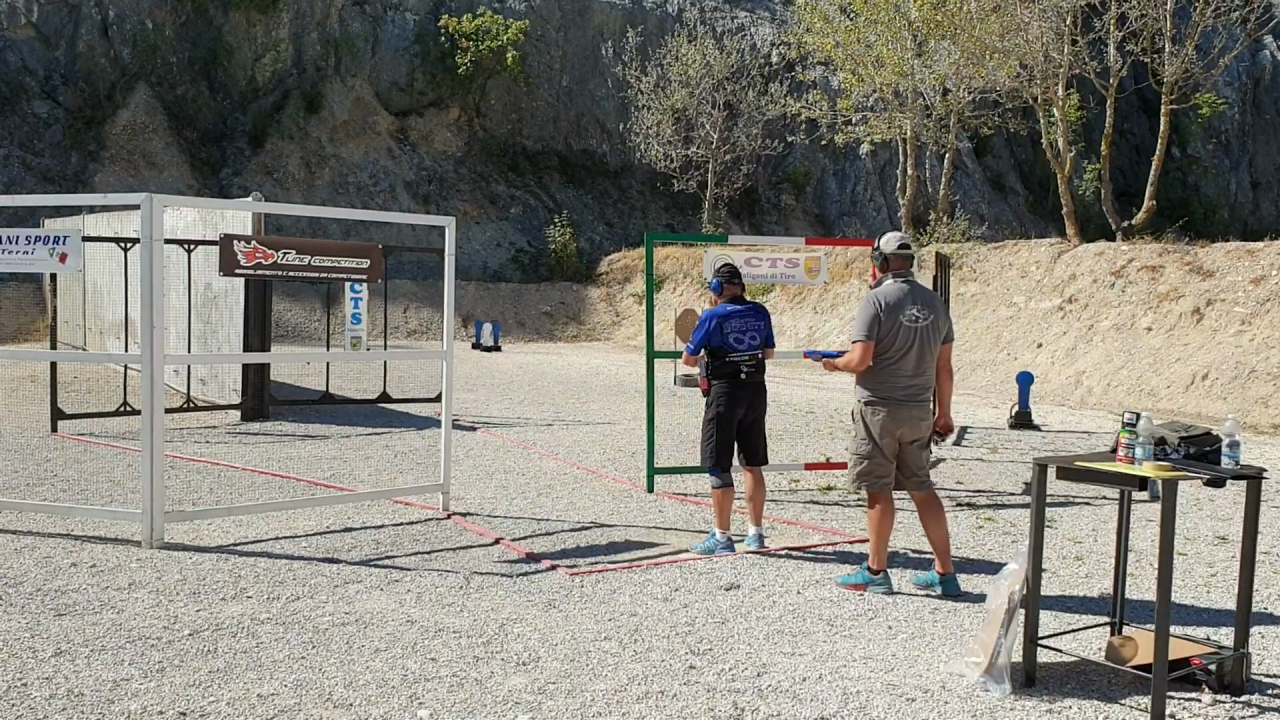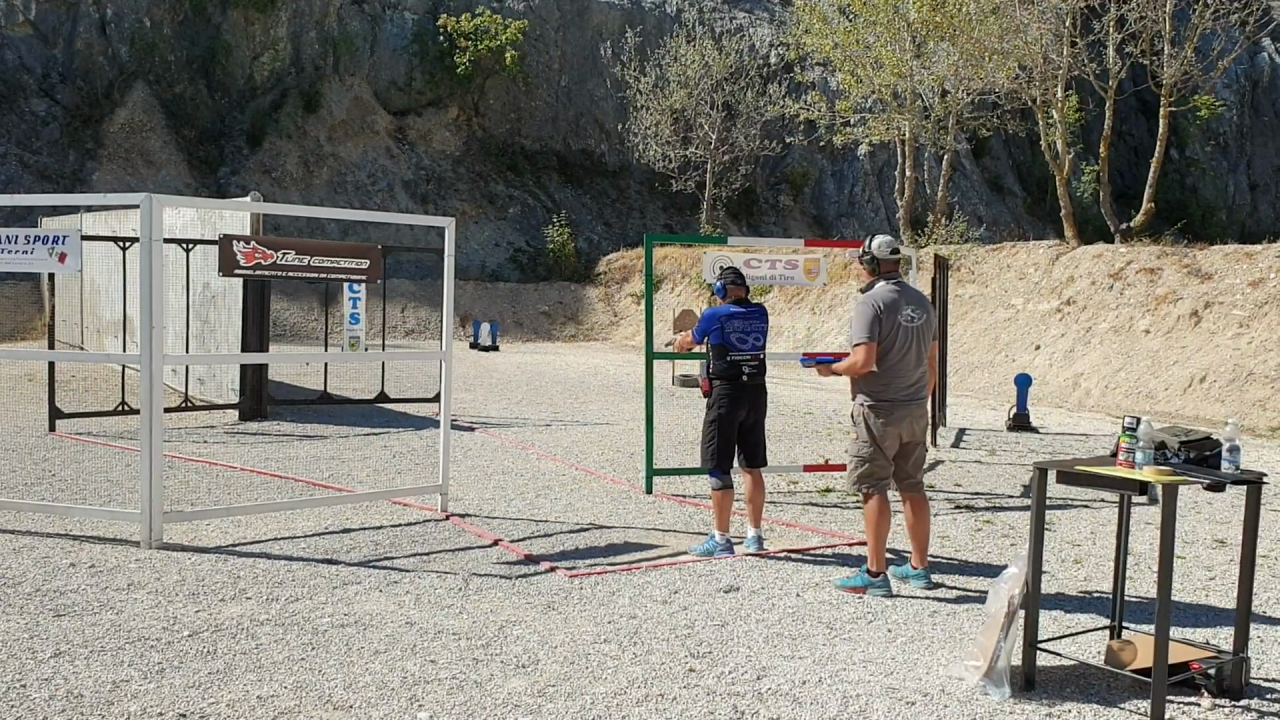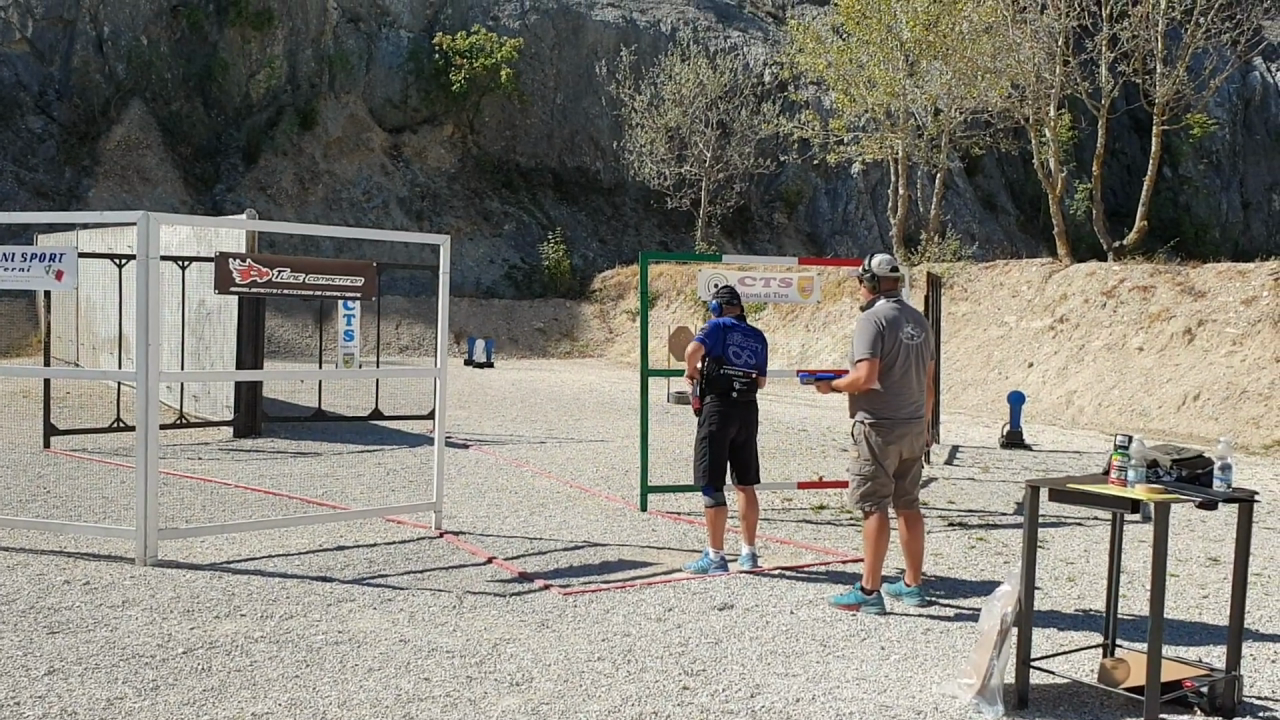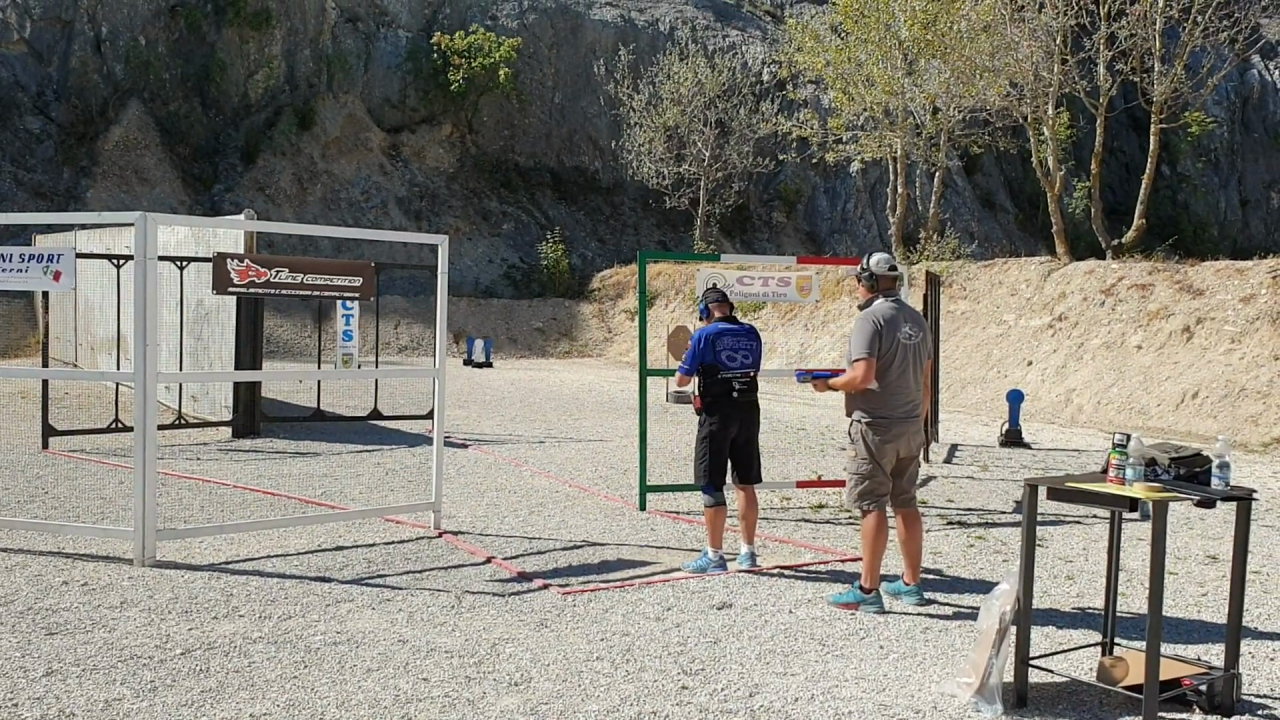
dt=1s
person 1, frame 1
left shoulder: (876, 299)
right shoulder: (935, 302)
left elbow: (860, 360)
right elbow: (944, 366)
left wrist: (835, 363)
right wrist: (944, 412)
left hip: (879, 408)
right hip: (918, 411)
left knee: (879, 490)
right knee: (922, 489)
left ankle: (875, 572)
right ankle: (945, 573)
person 1, frame 2
left shoulder: (871, 302)
right shoulder: (922, 301)
left elbow: (863, 362)
right elbow: (931, 361)
left wrist: (832, 368)
left hip: (878, 410)
right hip: (914, 410)
left knee: (873, 489)
right knee: (913, 487)
left ankle: (875, 573)
right ankle: (919, 568)
person 1, frame 3
left shoulder: (873, 319)
right shoulder: (919, 320)
left elbow: (865, 377)
right elbow: (928, 383)
left wrist: (833, 385)
right wrist: (924, 425)
left hip: (879, 428)
right hip: (913, 428)
left knee: (874, 506)
right knee: (908, 504)
left ankle: (869, 591)
right ankle: (912, 585)
person 1, frame 4
left shoulder: (871, 318)
right shoulder: (917, 319)
left elbow: (862, 376)
right elbow: (925, 381)
left wrist: (829, 384)
left hip: (875, 427)
right hip: (910, 428)
left knee: (872, 505)
right knee: (906, 503)
left ankle: (868, 590)
right ankle: (910, 583)
person 2, frame 1
left shoulder: (713, 316)
right shoulder: (760, 312)
left elbow: (688, 358)
right elbow: (769, 351)
left wrist: (704, 359)
left hip: (725, 393)
right hip: (755, 392)
left knee: (718, 468)
right knee: (753, 465)
left ankle: (722, 537)
right ankle: (755, 533)
person 2, frame 2
left shoulder: (714, 315)
right shoulder: (761, 313)
left elbow: (692, 339)
left wrist: (681, 341)
left hip: (726, 394)
right hip: (756, 394)
left knee: (719, 469)
right knee: (753, 467)
left ankle: (721, 539)
right ankle: (755, 535)
person 2, frame 3
left shoulder: (717, 326)
right shoulder: (758, 336)
left elbow: (694, 349)
right elbow: (761, 381)
left wrist: (692, 370)
left hip: (717, 410)
right hip: (748, 411)
left knee: (712, 486)
right knee: (746, 484)
left ankle: (715, 556)
right ankle: (749, 553)
person 2, frame 4
left shoulder: (704, 335)
right shoulder: (751, 333)
left elbow: (681, 380)
left wrist: (695, 366)
left hip: (717, 412)
right hip: (749, 410)
left knee: (712, 485)
right knee: (745, 483)
left ankle: (714, 556)
right ankle: (748, 552)
